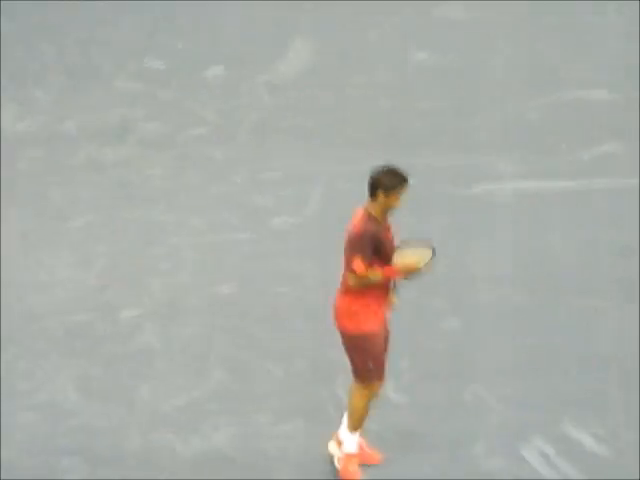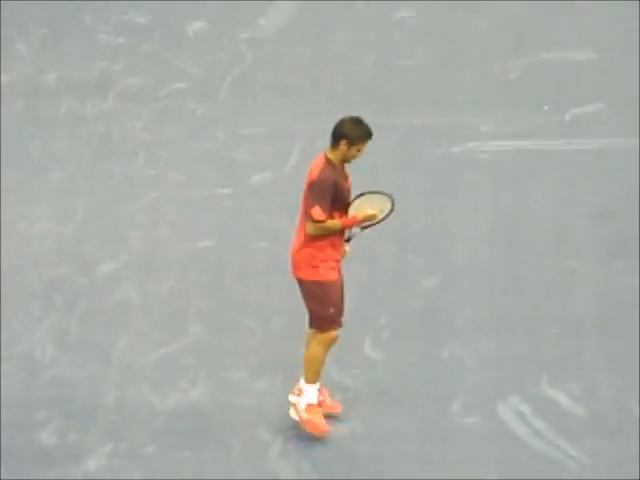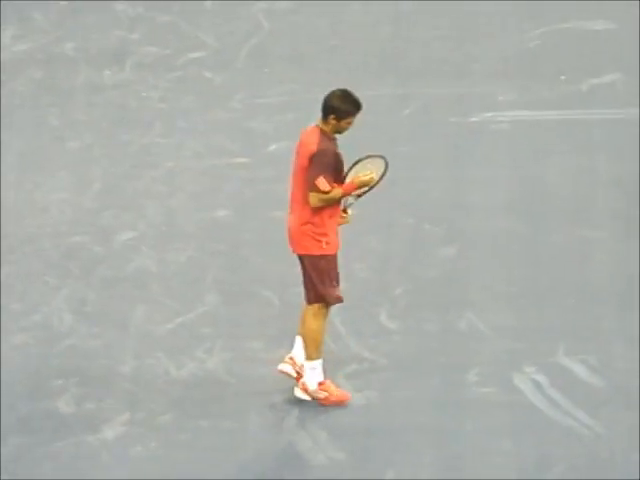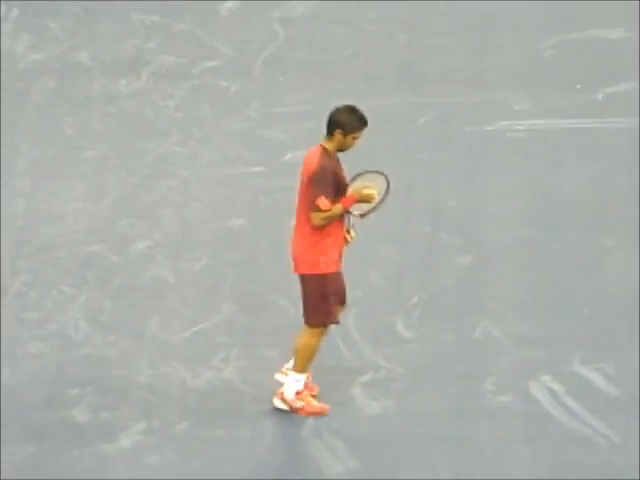
dt=0.7s
person 1, frame 1
left shoulder: (378, 221)
right shoulder: (365, 231)
right elbow: (355, 280)
left wrist: (387, 293)
right wrist: (395, 272)
left hip: (372, 313)
right hip: (359, 315)
left knee: (367, 381)
right knee: (368, 384)
left ankle: (346, 438)
right ankle: (348, 450)
person 1, frame 2
left shoulder: (336, 168)
right shoulder: (324, 178)
right elbow: (313, 227)
left wrist: (340, 240)
right wrist: (354, 220)
left hip: (327, 261)
right hip: (314, 265)
left knee: (323, 328)
right knee: (327, 332)
left ankle: (306, 389)
right ankle: (307, 403)
person 1, frame 3
left shoulder: (312, 136)
right shoulder: (324, 150)
right elbow: (317, 199)
left wrist: (337, 208)
right wrist: (353, 185)
left hip: (307, 233)
right hip: (315, 238)
left knee: (317, 301)
right knee: (320, 306)
left ankle: (296, 359)
right ankle: (314, 382)
person 1, frame 4
left shoulder: (326, 157)
right shoulder: (323, 167)
right elbow: (319, 217)
left wrist: (342, 229)
right wrist: (354, 199)
left hip: (325, 252)
right hip: (316, 257)
left knee: (335, 307)
right knee: (317, 325)
left ankle: (292, 370)
right ankle: (290, 394)
